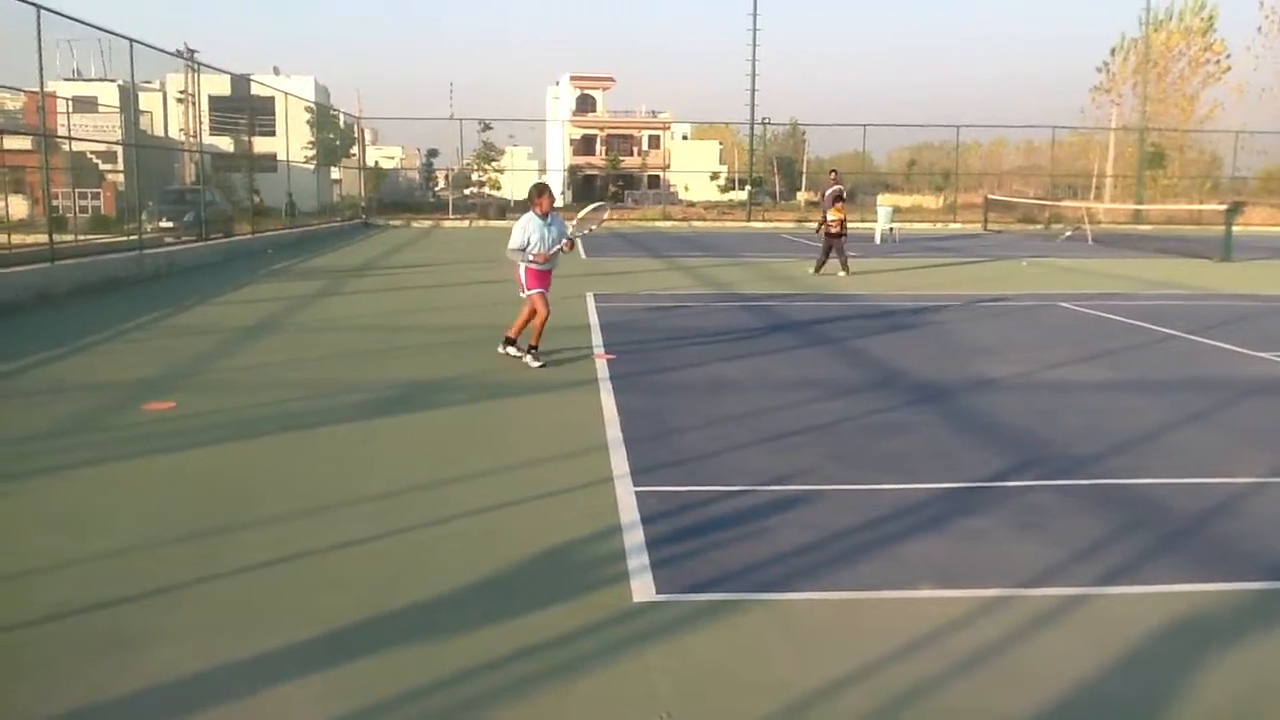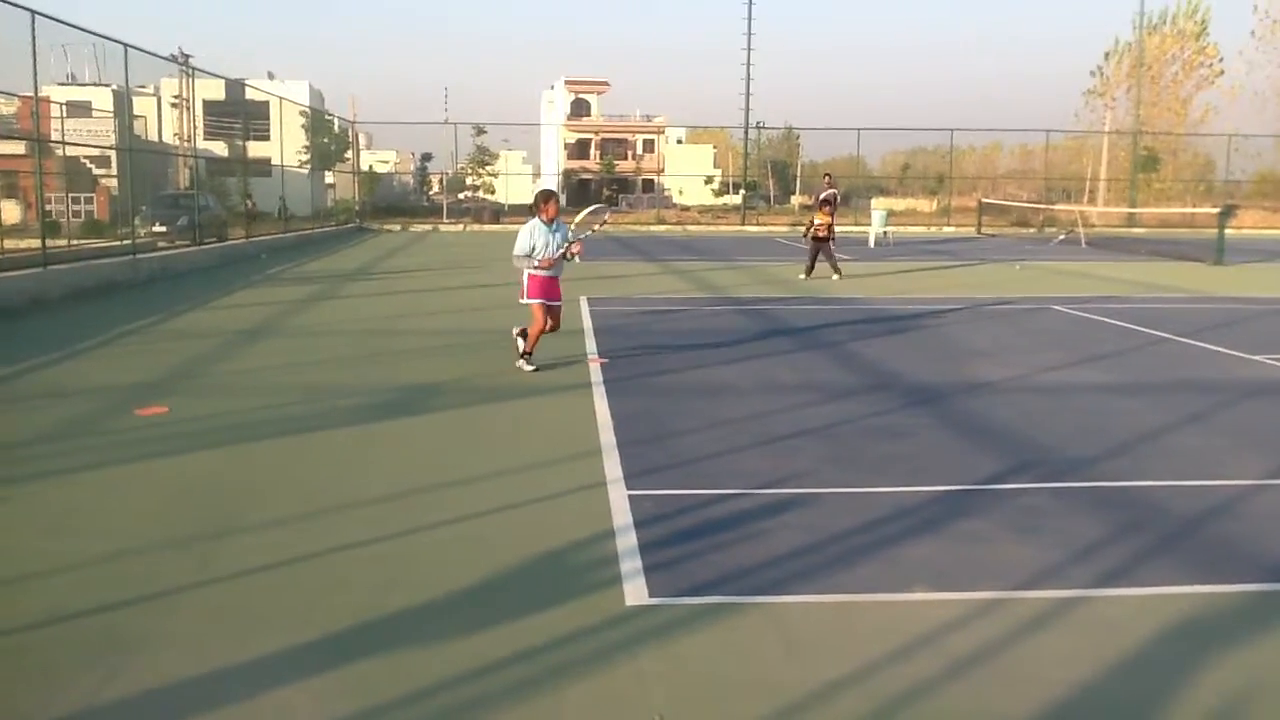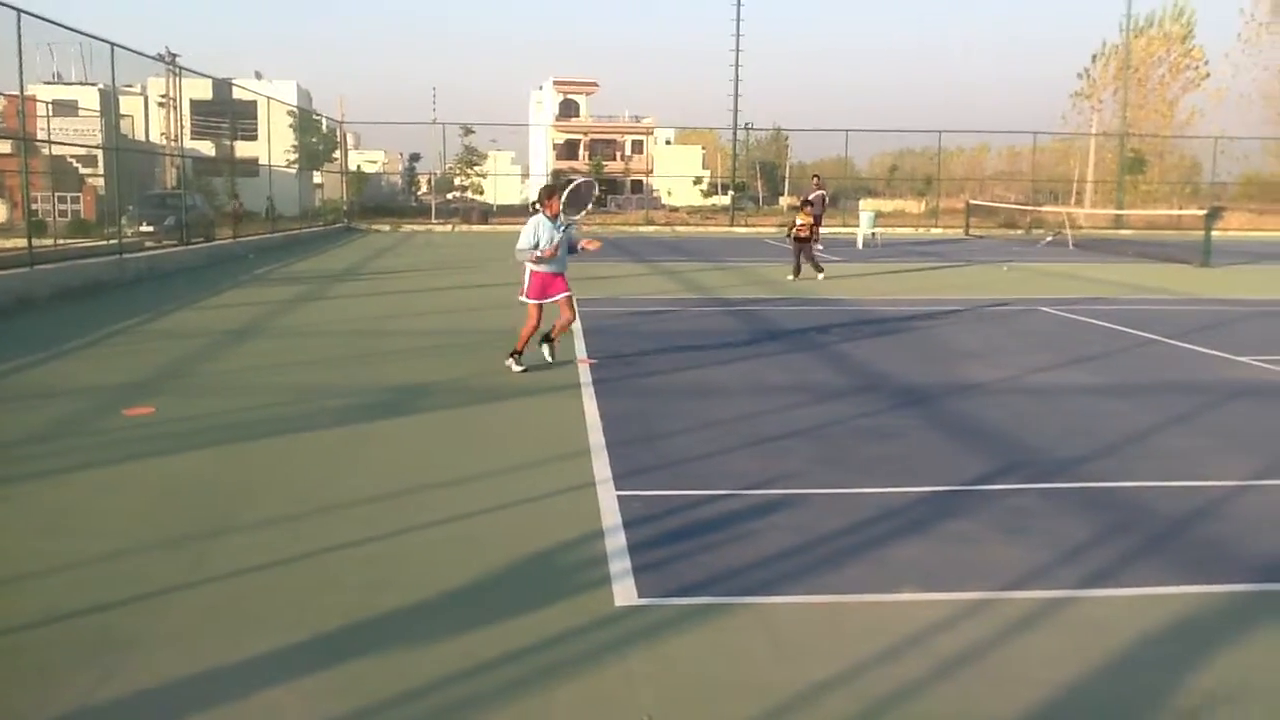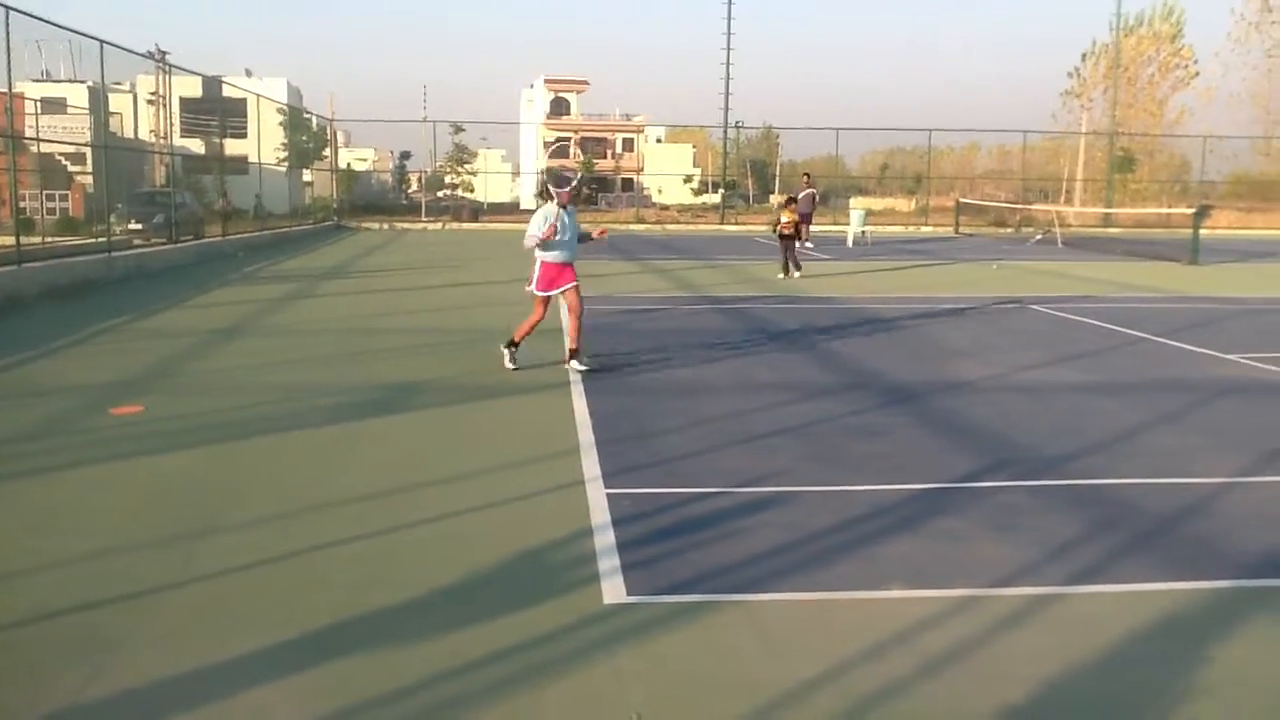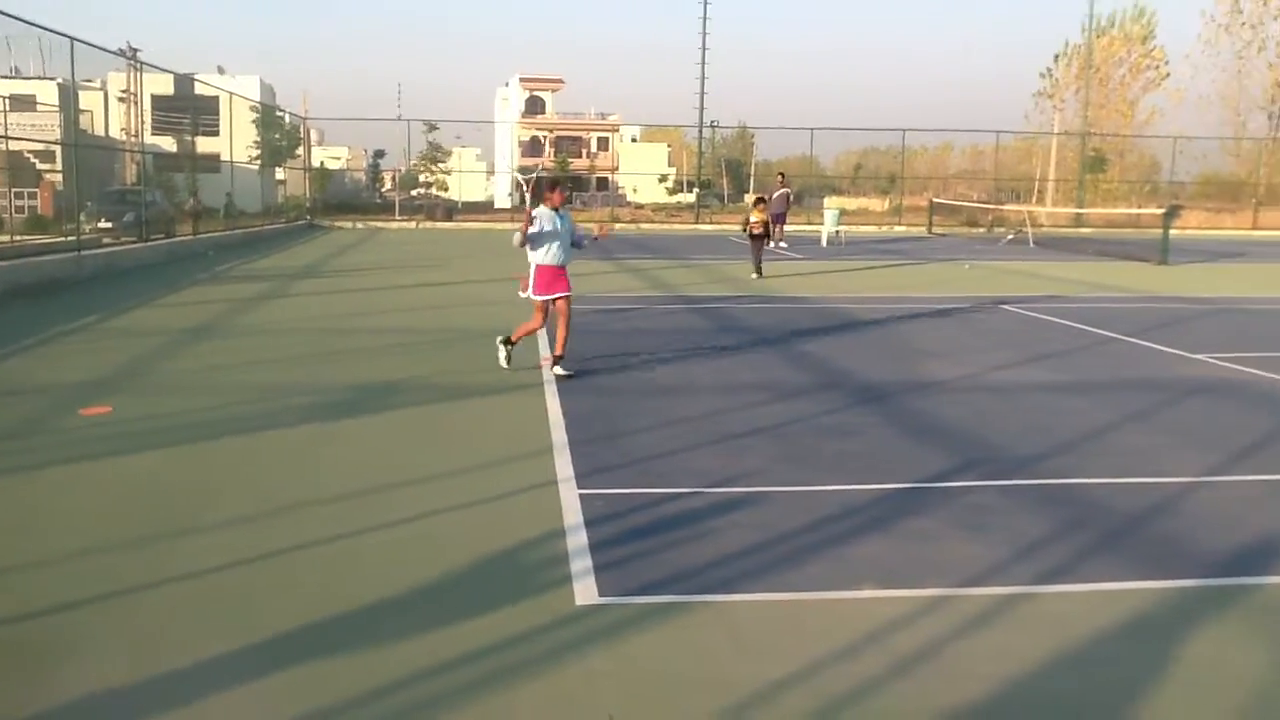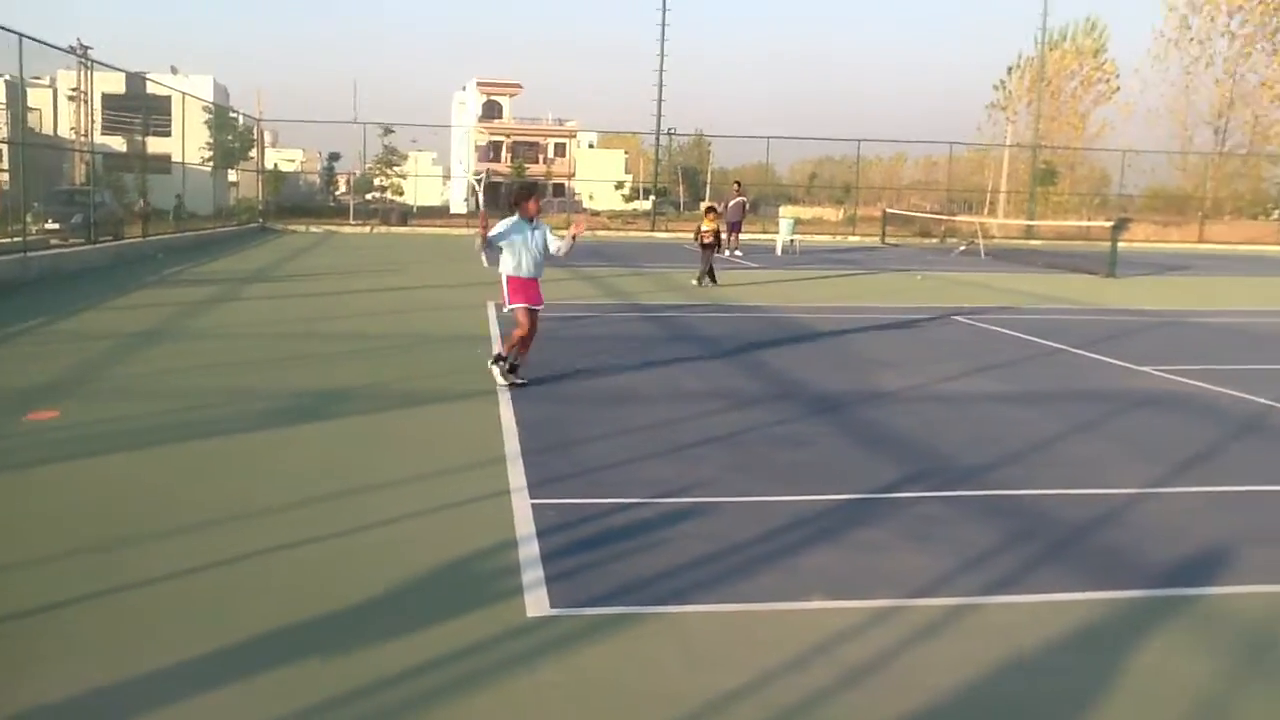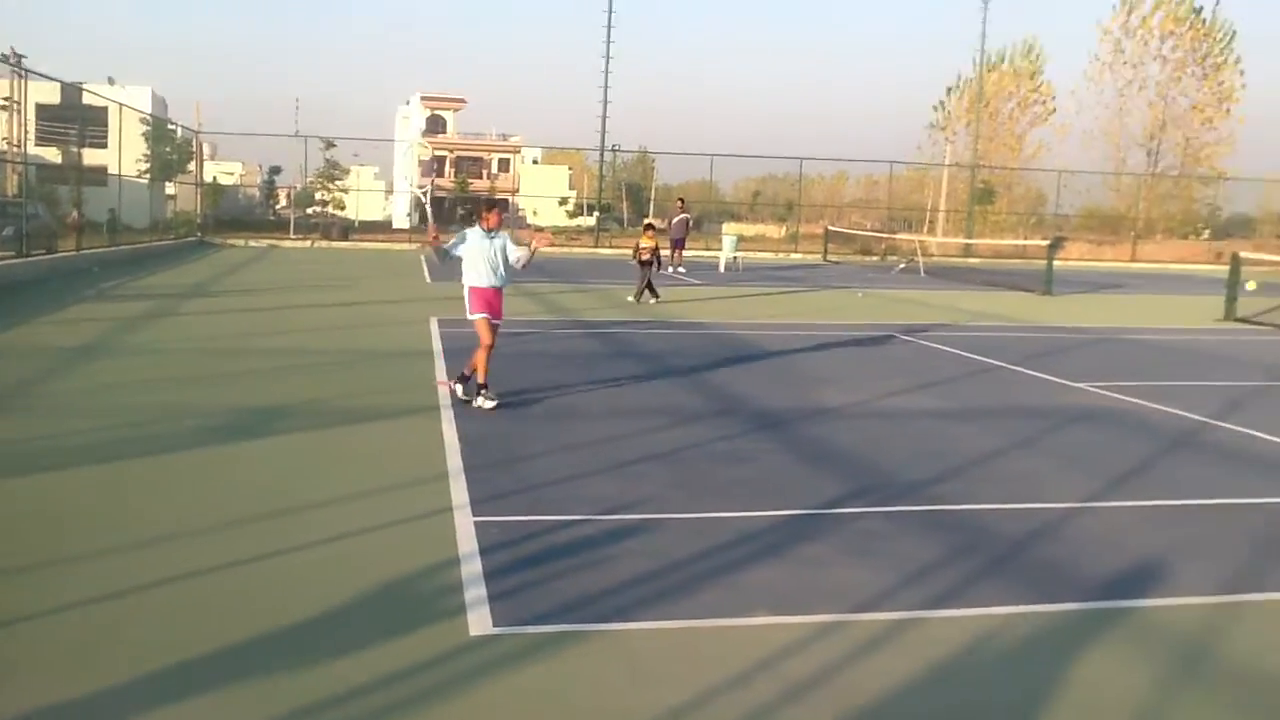
dt=0.1s
person 1, frame 1
left shoulder: (556, 220)
right shoulder: (525, 223)
left elbow: (563, 240)
right elbow: (512, 252)
left wrist: (567, 243)
right wrist: (533, 258)
left hip: (546, 272)
right hip: (529, 271)
left knee: (530, 310)
right knee: (544, 312)
left ankle: (508, 343)
right ankle: (532, 350)
person 1, frame 2
left shoulder: (561, 227)
right shoulder: (530, 229)
left elbow: (565, 249)
right elbow: (517, 259)
left wrist: (571, 250)
right wrist: (538, 264)
left hip: (553, 279)
right hip: (534, 279)
left knee: (554, 324)
right knee: (540, 322)
left ankle: (522, 333)
right ankle: (525, 356)
person 1, frame 3
left shoulder: (563, 222)
right shoulder: (534, 224)
left elbow: (569, 246)
right elbow: (520, 253)
left wrist: (582, 244)
right wrist: (542, 255)
left hip: (557, 276)
right hip: (537, 276)
left knee: (569, 317)
right knee: (533, 322)
left ankle: (548, 339)
right ankle: (515, 356)
person 1, frame 4
left shoulder: (571, 212)
right shoulder: (544, 214)
left elbow: (576, 236)
right elbow: (530, 242)
left wrist: (591, 235)
right wrist: (545, 237)
left hip: (567, 267)
right hip: (546, 267)
left knee: (576, 309)
right knee: (539, 314)
left ankle: (573, 356)
right ankle: (511, 346)
person 1, frame 5
left shoulder: (565, 216)
right shoulder: (537, 216)
left elbow: (575, 242)
right elbow: (519, 243)
left wrist: (594, 236)
right wrist: (524, 229)
left hip: (560, 272)
right hip: (541, 270)
left knee: (564, 317)
right knee: (539, 321)
left ankle: (557, 362)
right ankle: (508, 342)
person 1, frame 6
left shoulder: (541, 227)
right shoulder: (507, 226)
left elbow: (558, 250)
right elbow: (484, 246)
left wrist: (571, 236)
right wrist: (482, 234)
left hip: (532, 282)
right hip: (513, 281)
left knee: (531, 330)
right knee: (524, 328)
left ankle: (510, 370)
right ankle: (498, 359)
person 1, frame 7
left shoulder: (503, 238)
right shoulder: (467, 236)
left elbow: (518, 260)
right elbow: (443, 254)
left wrist: (531, 249)
right wrist: (435, 242)
left hip: (495, 294)
right hip: (476, 292)
left knee: (489, 344)
right knee: (486, 342)
left ankle: (462, 379)
right ankle: (482, 391)
